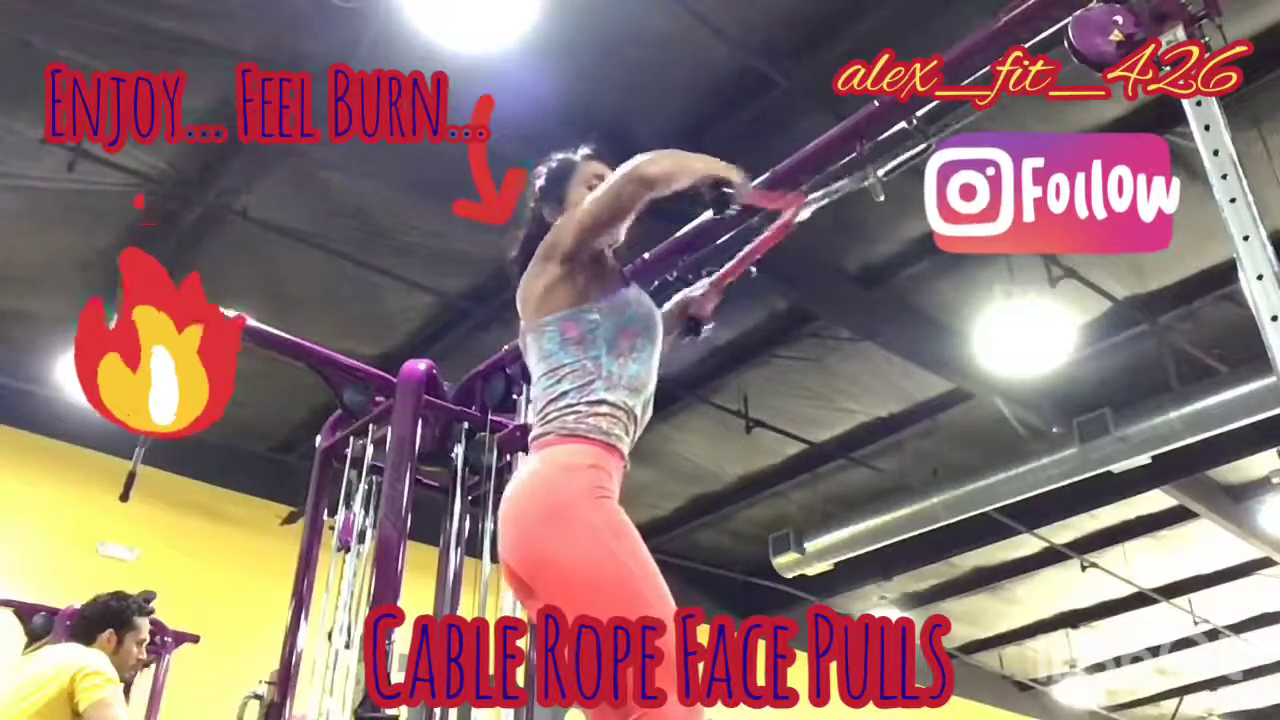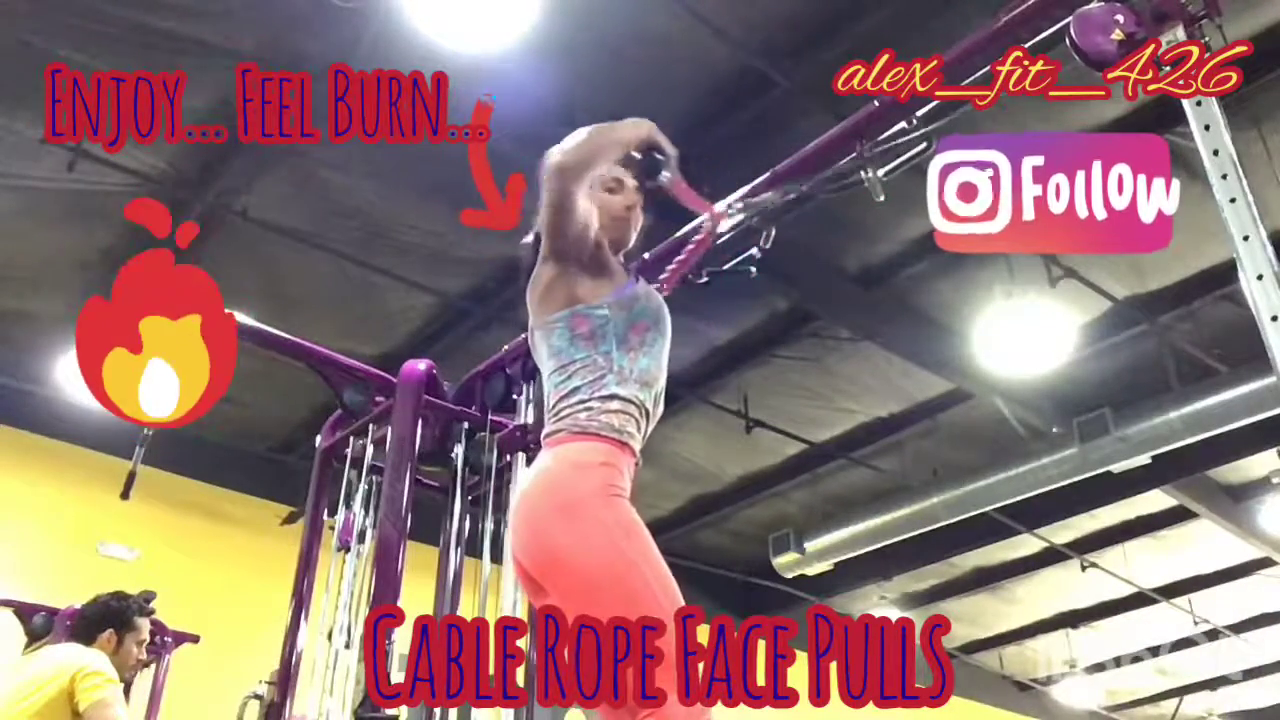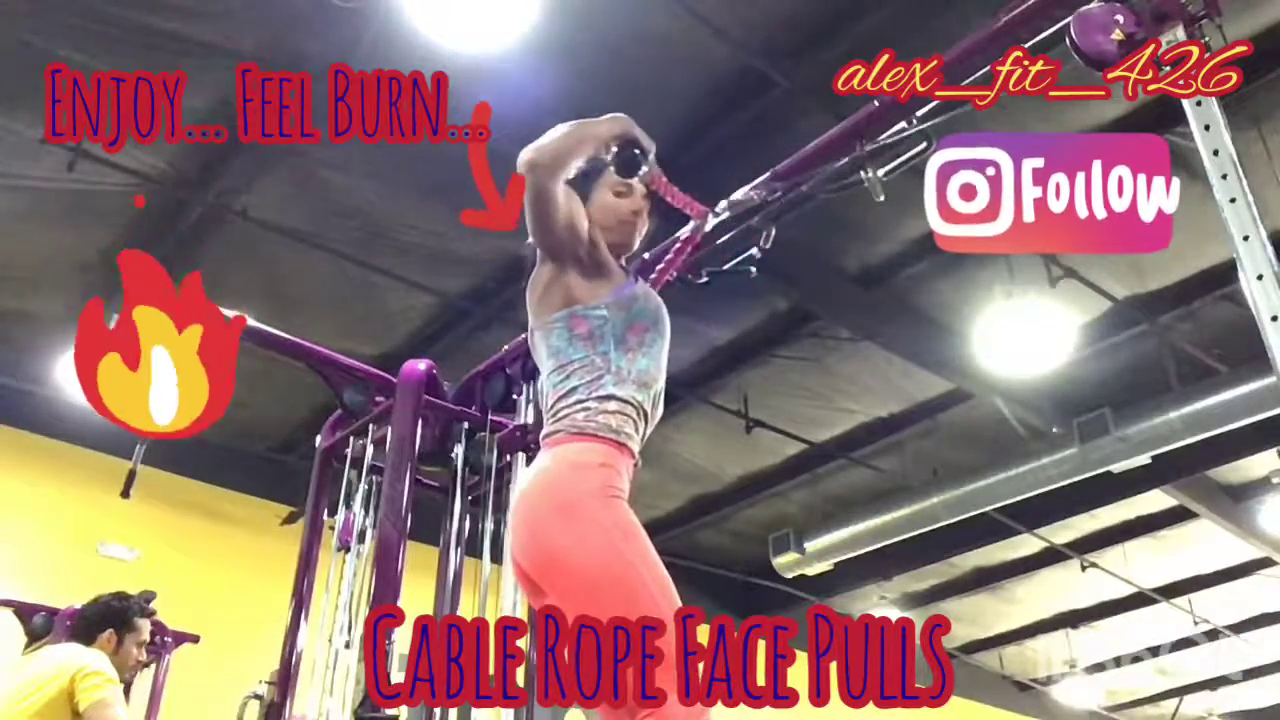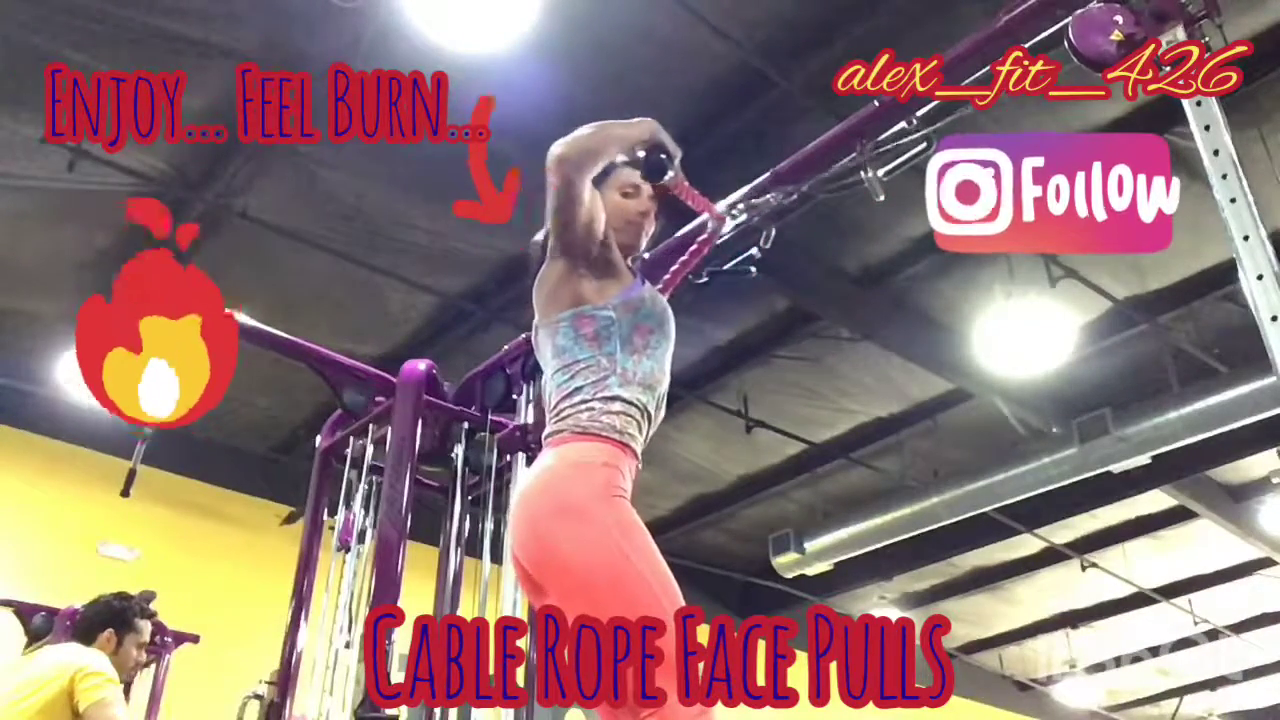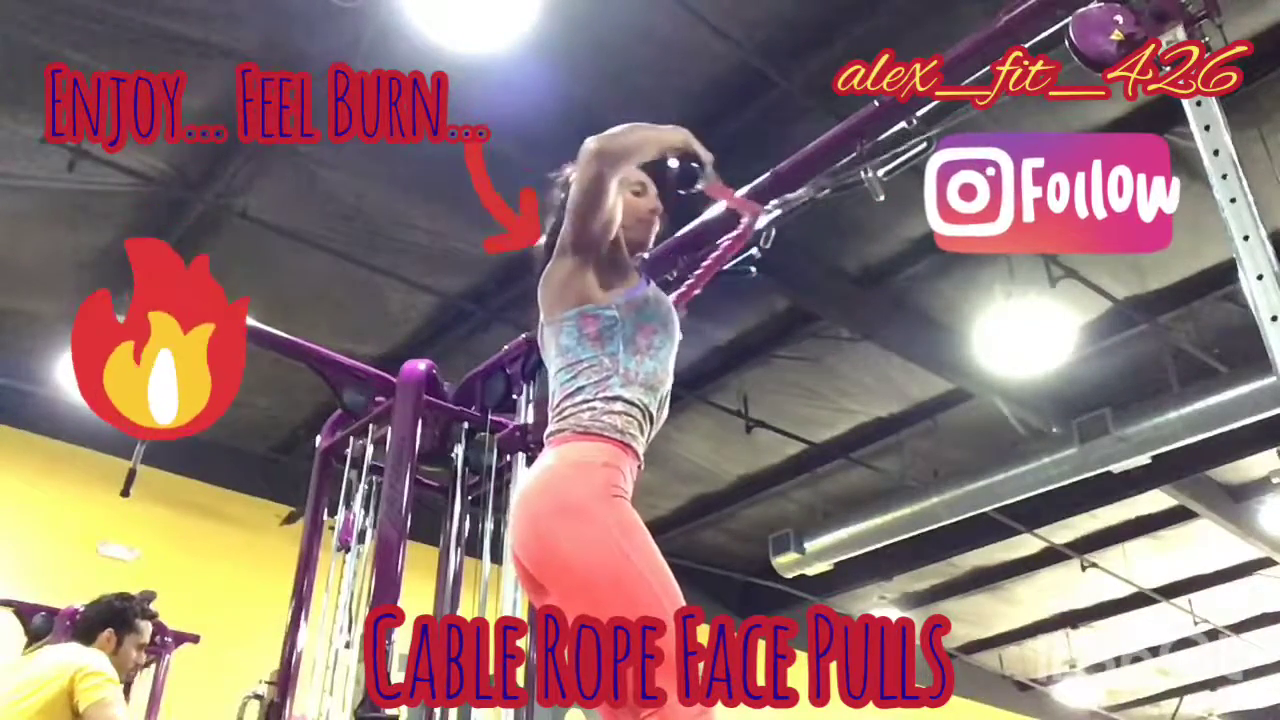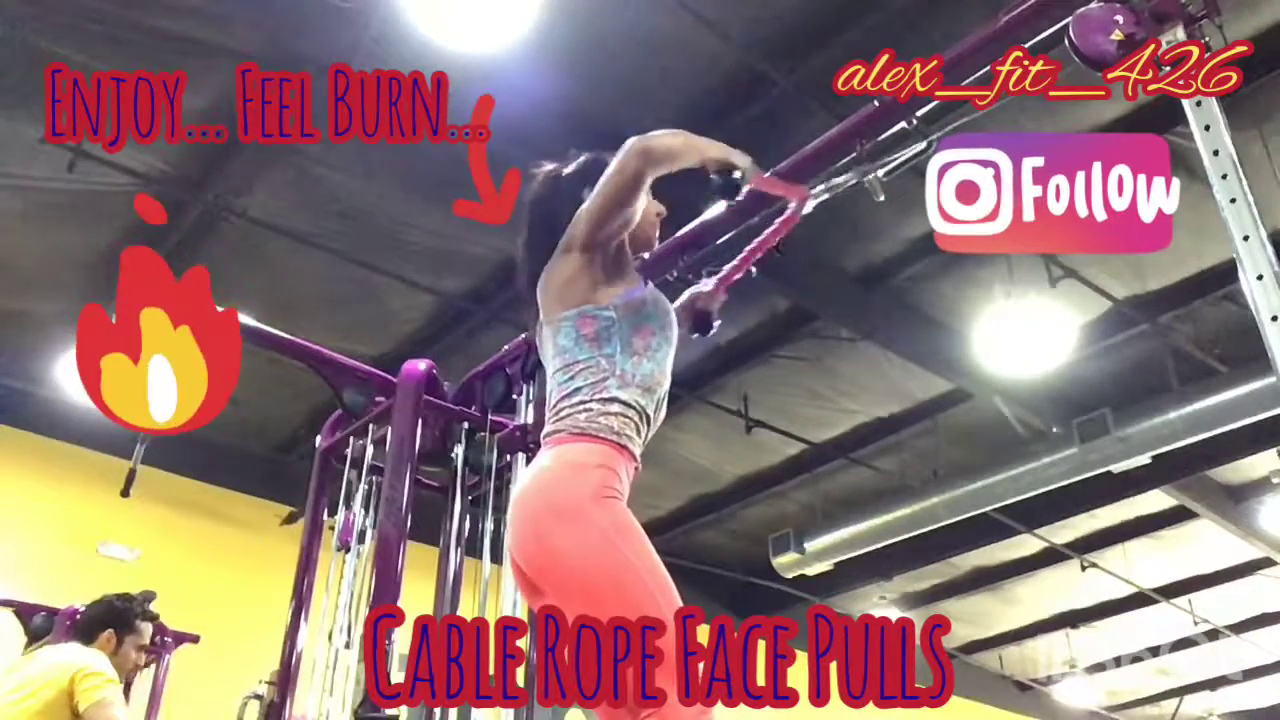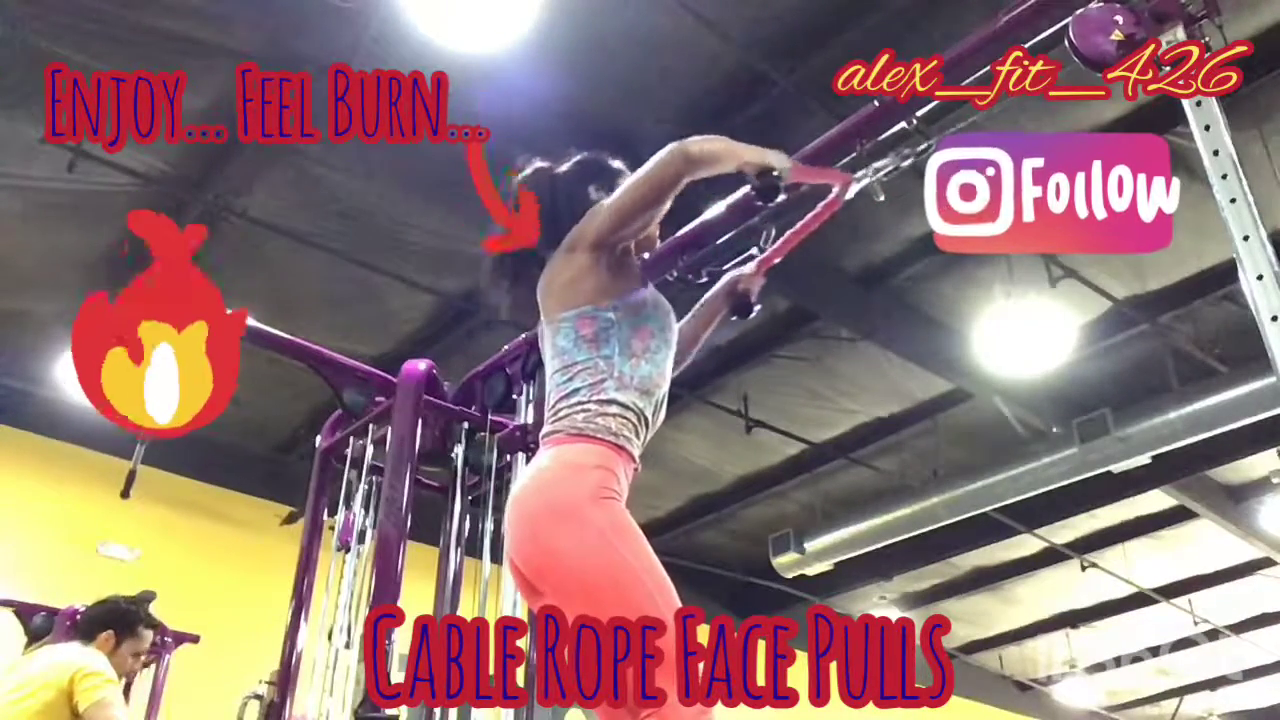
dt=0.2s
person 1, frame 1
left shoulder: (585, 290)
right shoulder: (565, 252)
left elbow: (625, 372)
right elbow: (645, 174)
left wrist: (676, 313)
right wrist: (716, 169)
left hip: (549, 504)
right hip: (566, 493)
person 1, frame 2
left shoulder: (588, 288)
right shoulder: (571, 252)
right elbow: (563, 165)
left wrist: (642, 317)
right wrist: (637, 133)
left hip: (558, 500)
right hip: (577, 489)
person 1, frame 3
left shoulder: (599, 294)
right shoulder: (570, 256)
right elbow: (537, 164)
left wrist: (633, 314)
right wrist: (609, 129)
left hip: (557, 502)
right hip: (575, 489)
person 1, frame 4
left shoulder: (597, 295)
right shoulder: (579, 255)
right elbow: (565, 162)
left wrist: (639, 313)
right wrist: (638, 132)
left hip: (559, 501)
right hip: (578, 489)
person 1, frame 5
left shoulder: (606, 290)
right shoulder: (585, 253)
right elbow: (599, 156)
left wrist: (659, 316)
right wrist: (675, 139)
left hip: (559, 500)
right hip: (579, 489)
person 1, frame 6
left shoulder: (591, 287)
right shoulder: (587, 249)
left elbow: (631, 364)
right elbow: (642, 153)
left wrist: (684, 311)
right wrist: (723, 155)
left hip: (557, 501)
right hip: (575, 491)
person 1, frame 7
left shoulder: (592, 287)
right shoulder: (591, 247)
left elbow: (653, 364)
right elbow: (683, 157)
left wrist: (722, 295)
right wrist: (760, 158)
left hip: (556, 503)
right hip: (573, 492)
